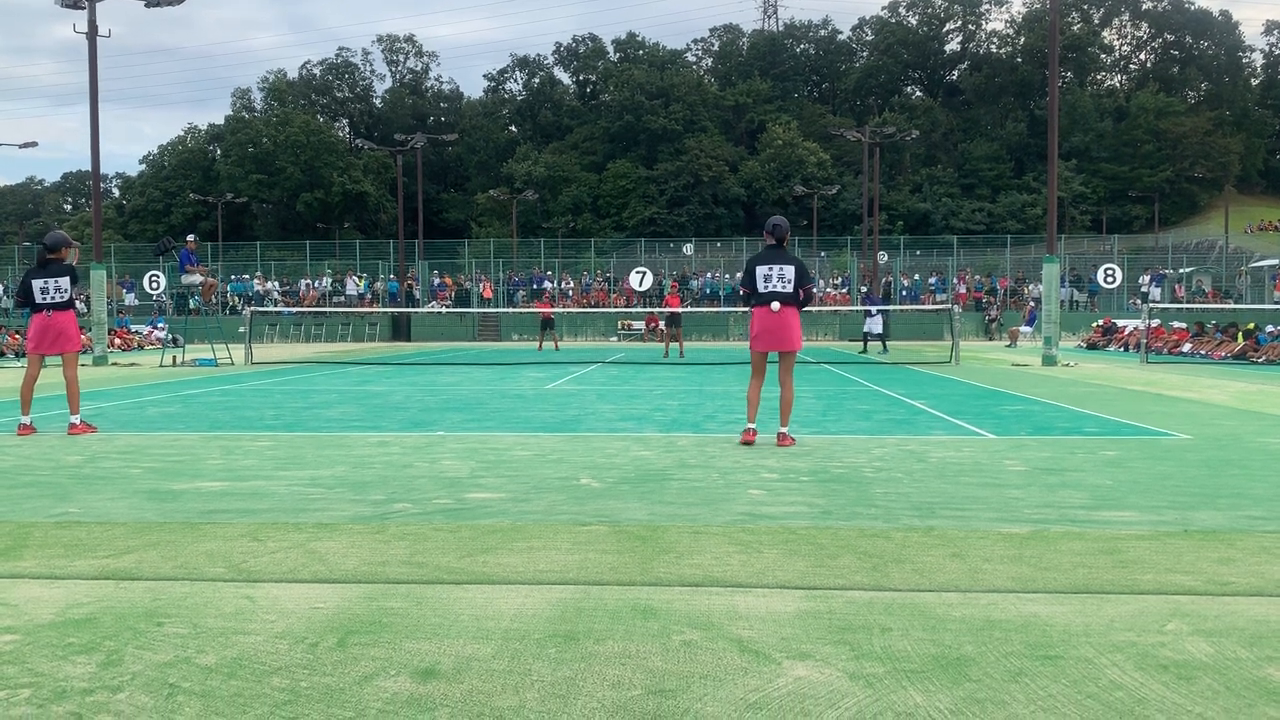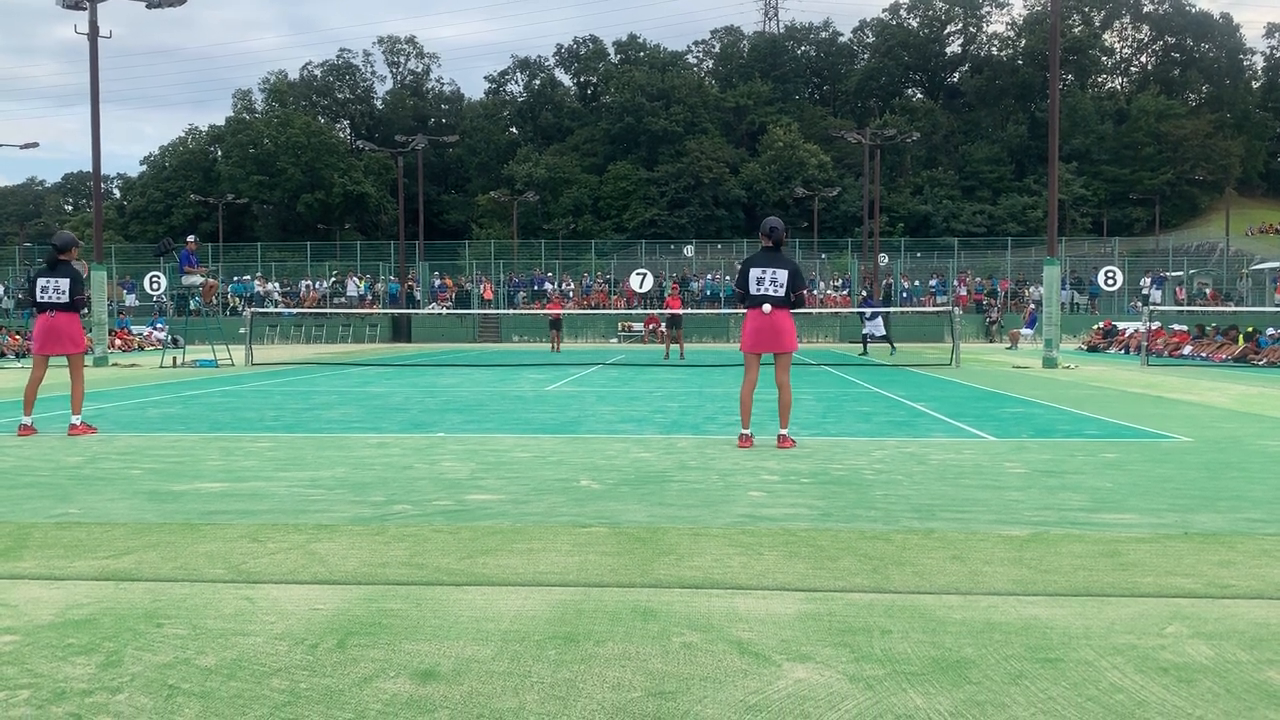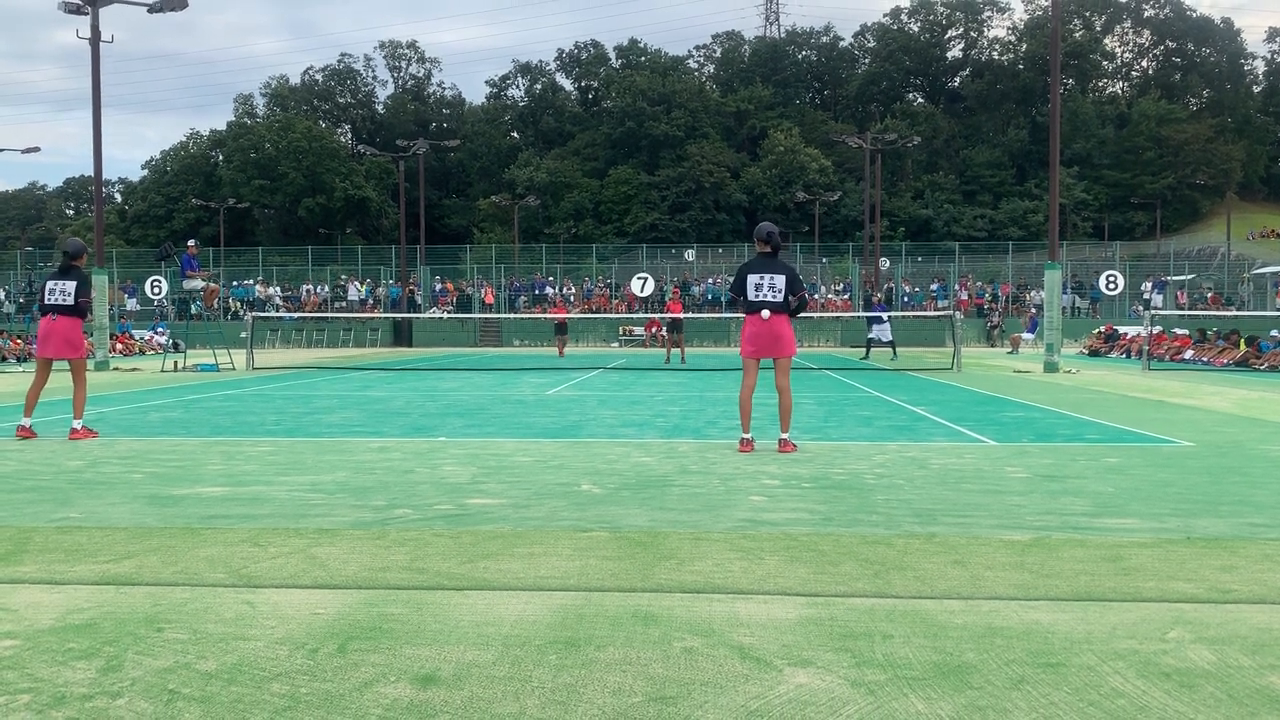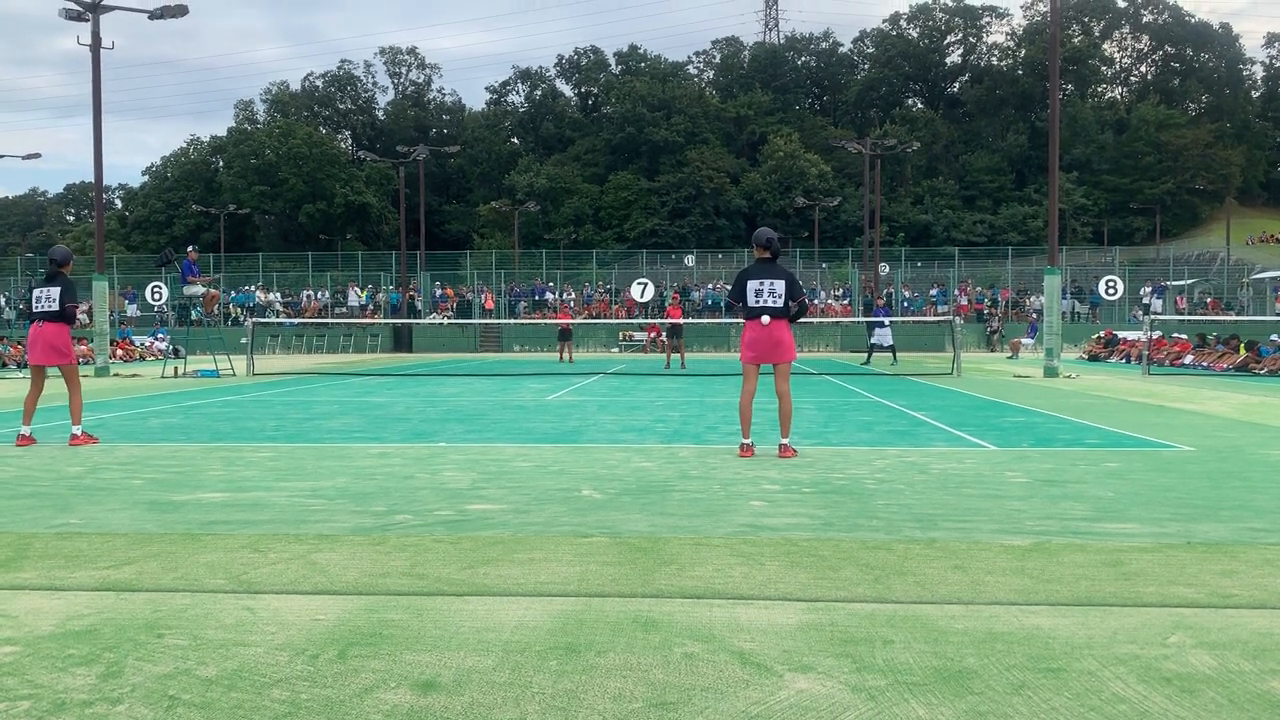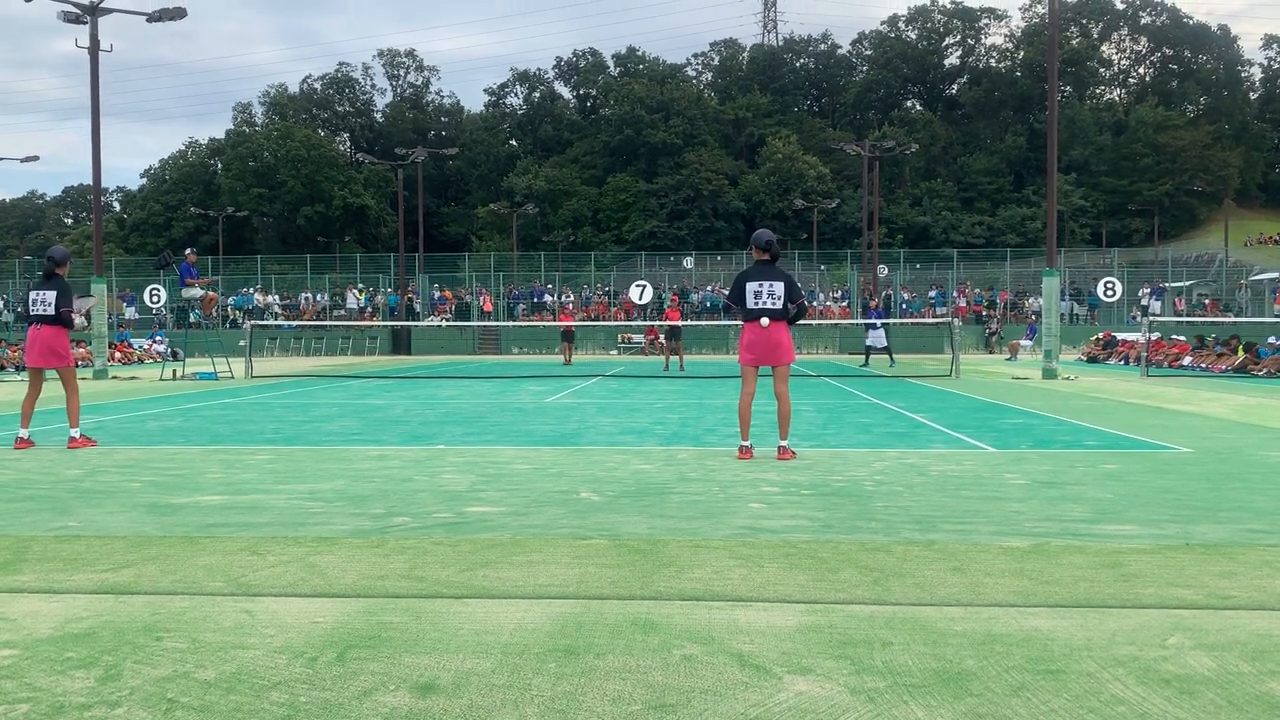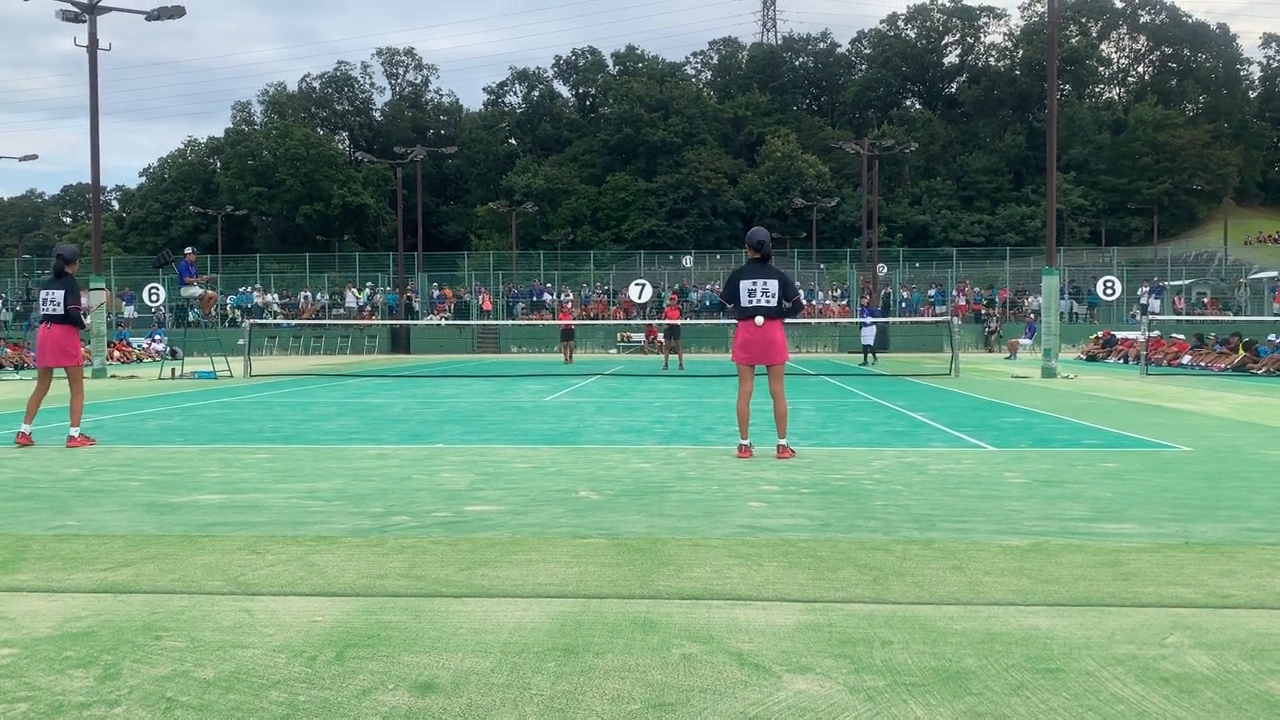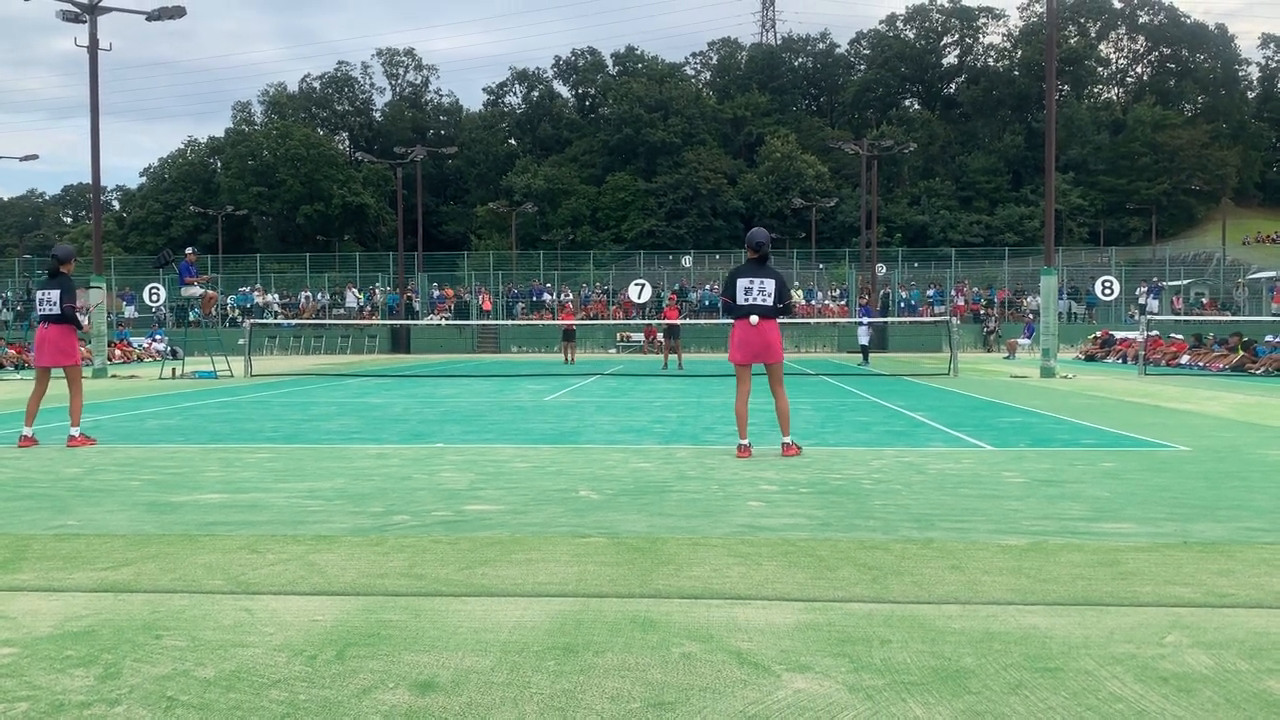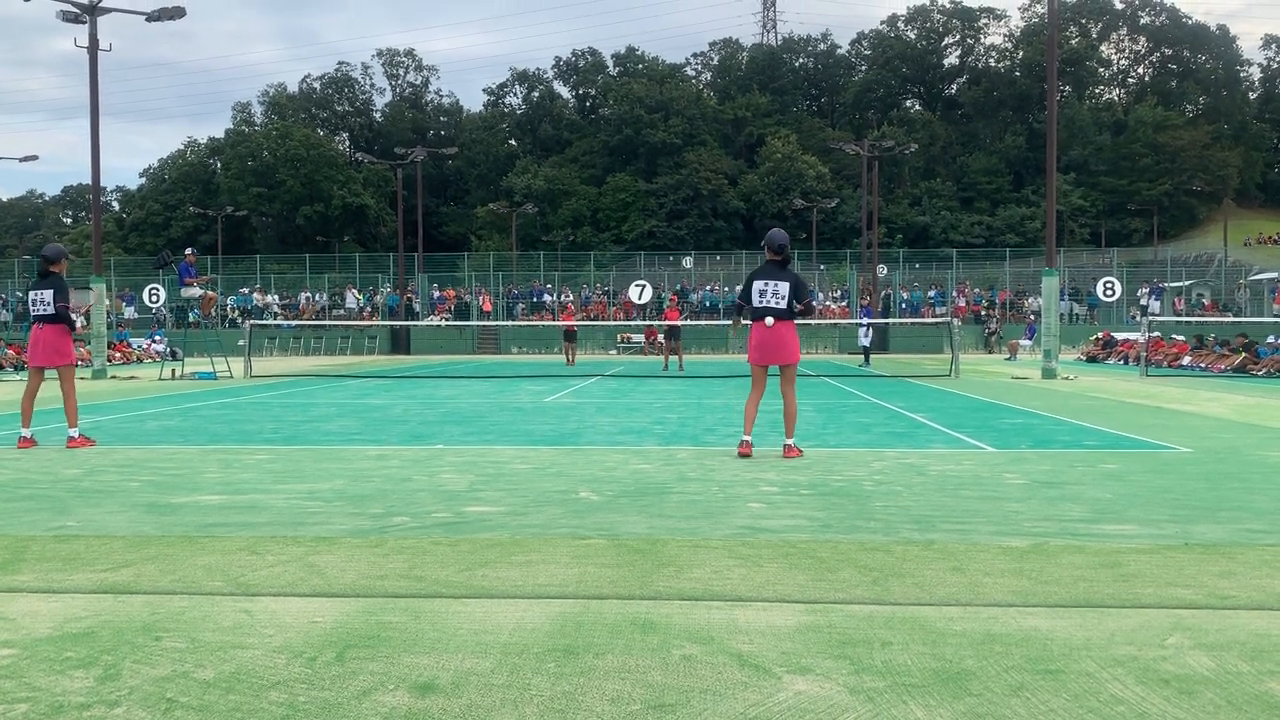
dt=0.4s
person 1, frame 1
left shoulder: (754, 261)
right shoulder: (796, 262)
left elbow: (745, 297)
right elbow: (809, 295)
left hip: (762, 319)
right hip: (788, 320)
left knee: (756, 378)
right knee: (786, 380)
left ankle: (750, 428)
right ankle: (783, 433)
person 1, frame 2
left shoulder: (749, 262)
right shoulder: (790, 265)
left elbow: (739, 297)
right elbow: (800, 301)
left hip: (754, 321)
right hip: (781, 323)
left knee: (749, 380)
right knee: (783, 381)
left ankle: (745, 434)
right ankle: (783, 435)
person 1, frame 3
left shoulder: (746, 268)
right shoulder: (787, 270)
left elbow: (734, 300)
right elbow: (803, 302)
left hip: (753, 327)
right hip: (780, 327)
left knee: (748, 384)
right knee: (783, 385)
left ankle: (746, 438)
right ankle: (784, 439)
person 1, frame 4
left shoulder: (745, 274)
right shoulder: (786, 275)
left elbow: (732, 305)
right elbow: (803, 307)
right wrist: (788, 320)
left hip: (753, 333)
right hip: (780, 333)
left knee: (748, 389)
right knee: (783, 390)
left ankle: (746, 443)
right ankle: (784, 444)
person 1, frame 5
left shoulder: (744, 276)
right shoulder: (785, 277)
left elbow: (730, 307)
right elbow: (802, 308)
right wrist: (787, 322)
left hip: (752, 335)
right hip: (779, 334)
left knee: (747, 392)
right knee: (782, 392)
left ankle: (745, 445)
right ankle: (783, 446)
person 1, frame 6
left shoulder: (738, 274)
right shoulder: (778, 275)
left elbow: (723, 306)
right elbow: (798, 306)
left hip: (746, 333)
right hip: (773, 333)
left knee: (745, 391)
right knee: (778, 392)
left ankle: (744, 445)
right ankle: (782, 444)
person 1, frame 7
left shoulder: (736, 274)
right shoulder: (775, 275)
left elbow: (726, 308)
right elbow: (788, 309)
left hip: (742, 333)
right hip: (768, 333)
left knee: (742, 391)
right knee: (778, 390)
left ankle: (743, 444)
right ankle: (787, 442)
person 1, frame 8
left shoulder: (754, 275)
right shoulder: (793, 278)
left elbow: (740, 307)
right elbow: (810, 309)
left wrist: (737, 318)
right wrist: (795, 313)
left hip: (760, 333)
right hip: (785, 334)
left knee: (756, 391)
right knee: (788, 392)
left ankle: (745, 440)
right ankle: (789, 444)
person 2, frame 1
left shoulder: (31, 273)
right shoulder: (68, 269)
left elbow: (21, 302)
left hip: (39, 321)
right hip: (64, 320)
left knee: (31, 373)
right knee: (70, 374)
left ankle: (25, 422)
right ankle: (75, 422)
person 2, frame 2
left shoulder: (40, 273)
right shoulder: (73, 273)
left elbow: (33, 301)
right elbow: (79, 304)
right wrist: (79, 305)
left hip: (44, 322)
right hip: (68, 323)
left knee: (36, 375)
right knee: (77, 376)
left ankle: (26, 423)
right ankle: (76, 423)
person 2, frame 3
left shoulder: (51, 277)
right shoulder: (81, 277)
left elbow: (41, 305)
right elbow: (82, 307)
left wrist: (55, 311)
right wrist: (85, 316)
left hip: (47, 325)
right hip: (70, 327)
left knee: (39, 380)
right knee: (80, 381)
left ankle: (24, 424)
right ankle: (77, 427)
person 2, frame 4
left shoulder: (38, 285)
right shoulder: (66, 283)
left elbow: (32, 314)
right elbow: (69, 312)
right wrist: (73, 322)
left hip: (36, 333)
right hip: (58, 334)
left knee: (35, 387)
right knee: (74, 386)
left ankle: (24, 433)
right ankle: (77, 433)
person 2, frame 5
left shoulder: (35, 286)
right shoulder: (62, 285)
left elbow: (30, 314)
right elbow: (64, 316)
right wrist: (72, 325)
left hip: (34, 335)
right hip: (55, 336)
left knee: (33, 390)
right knee: (72, 389)
left ankle: (22, 436)
right ankle: (75, 436)
person 2, frame 6
left shoulder: (46, 284)
right shoulder: (70, 283)
left elbow: (44, 311)
right elbow: (72, 313)
left wrist: (77, 311)
right wrist: (83, 324)
left hip: (45, 333)
right hip: (65, 335)
left knee: (41, 388)
right knee: (77, 388)
left ankle: (24, 431)
right ankle: (75, 435)
person 2, frame 7
left shoulder: (43, 284)
right shoulder: (67, 283)
left elbow: (43, 311)
right elbow: (68, 312)
right wrist: (81, 326)
left hip: (43, 333)
right hip: (63, 334)
left knee: (39, 388)
right knee: (75, 388)
left ankle: (26, 434)
right ankle: (75, 435)
person 2, frame 8
left shoulder: (34, 284)
right shoulder: (59, 282)
left elbow: (35, 312)
right elbow: (61, 311)
right wrist: (73, 326)
left hip: (37, 334)
right hip: (57, 334)
left knee: (31, 388)
right knee: (68, 389)
left ankle: (25, 435)
right ankle: (74, 436)
